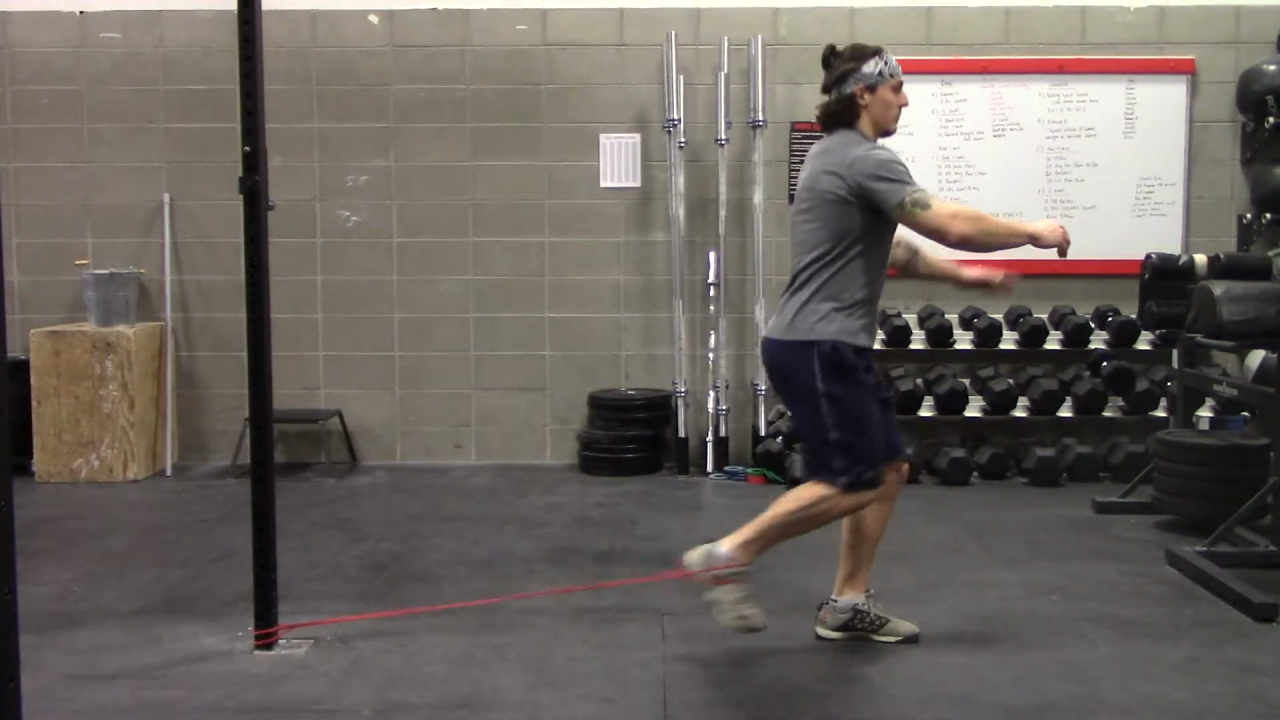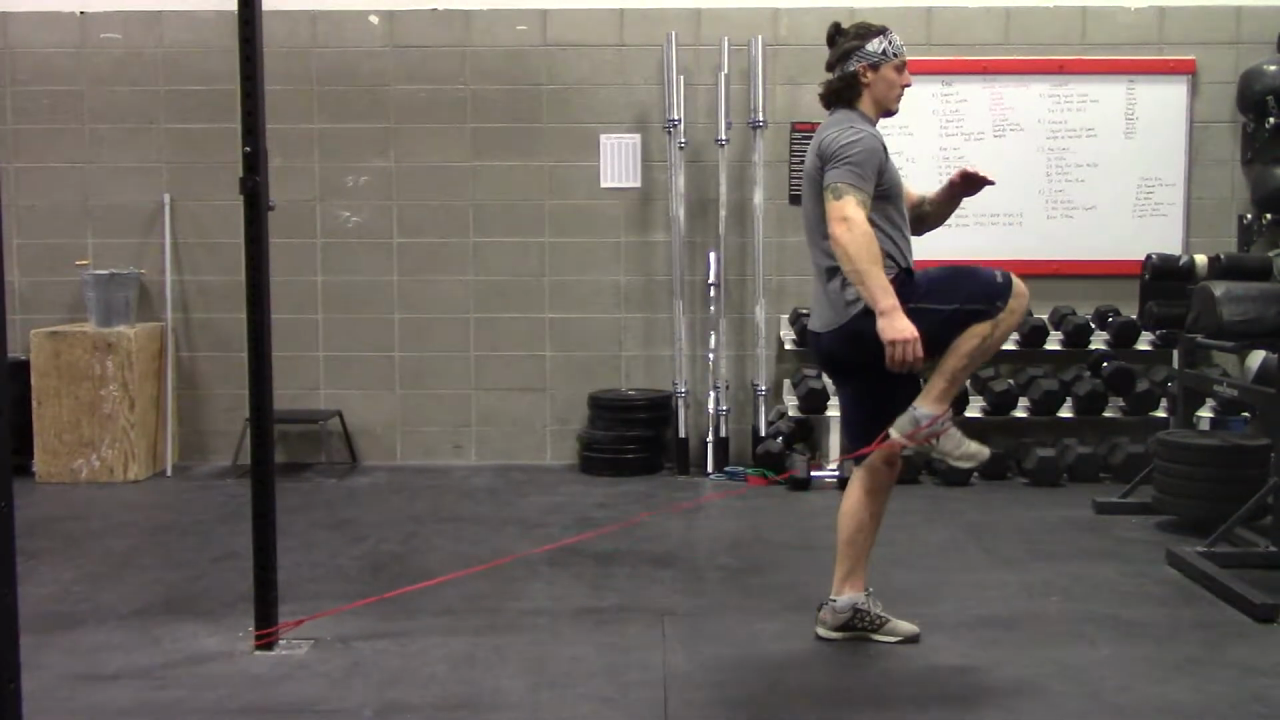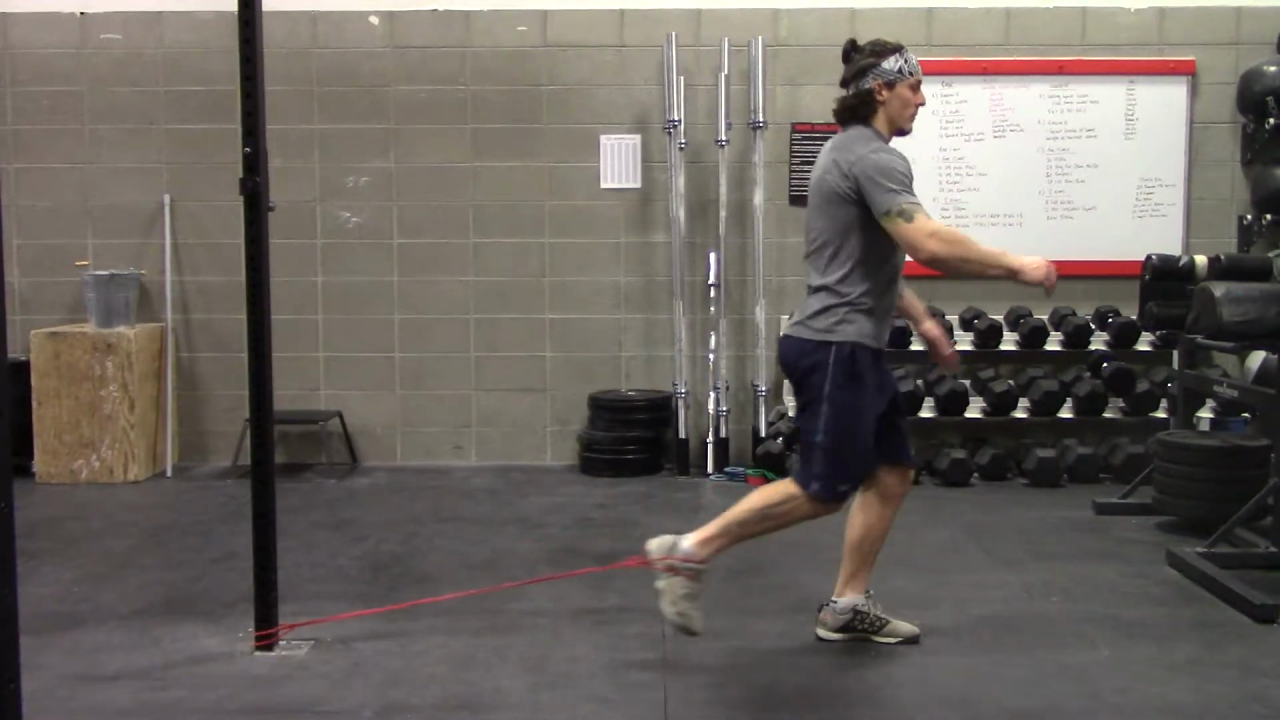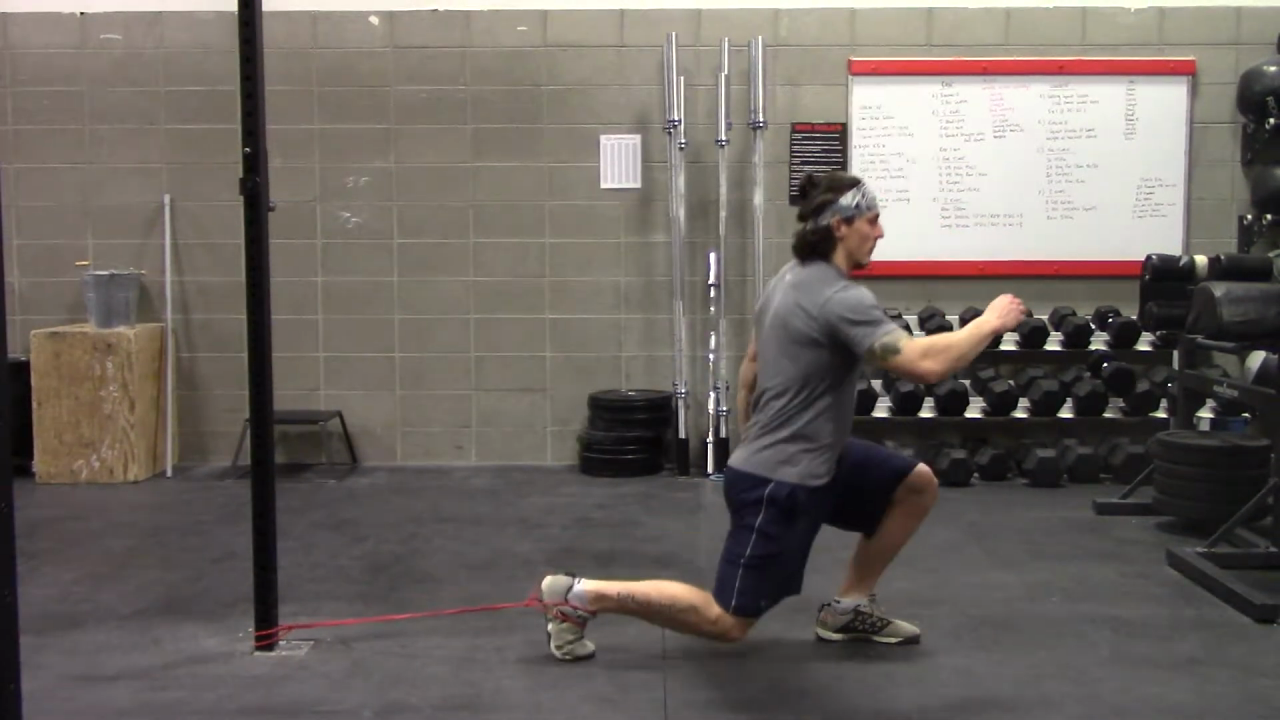
dt=0.5s
person 1, frame 1
left shoulder: (839, 155)
right shoulder: (863, 159)
left elbow: (884, 248)
right elbow: (951, 226)
left wrist: (961, 275)
right wrist: (1035, 232)
left hip: (826, 344)
right hip: (817, 348)
left knee: (888, 472)
right knee: (852, 485)
left ankle: (847, 604)
right ankle: (727, 557)
person 1, frame 2
left shoulder: (850, 138)
right shoulder: (853, 136)
left elbow: (908, 217)
right elbow: (847, 228)
left wrist: (951, 191)
right wrist: (890, 311)
left hip: (847, 327)
right hip: (868, 317)
left knee: (877, 465)
right knee: (1007, 295)
left ankle: (845, 604)
right ankle: (924, 418)
person 1, frame 3
left shoulder: (852, 151)
right shoulder: (874, 157)
right elbow: (927, 243)
left wrist: (921, 318)
right wrist: (1017, 266)
left hip: (845, 342)
right hip: (836, 345)
left knee: (892, 474)
right knee: (821, 490)
left ankle: (847, 606)
right ankle: (686, 553)
person 1, frame 4
left shoulder: (792, 280)
right shoulder: (839, 299)
left elbow: (751, 372)
right elbow: (925, 364)
left wrist: (755, 443)
right wrist: (989, 322)
left hip: (804, 463)
right hip: (781, 483)
left knee: (917, 487)
right knee: (728, 620)
left ankle: (848, 607)
right ankle: (577, 596)
